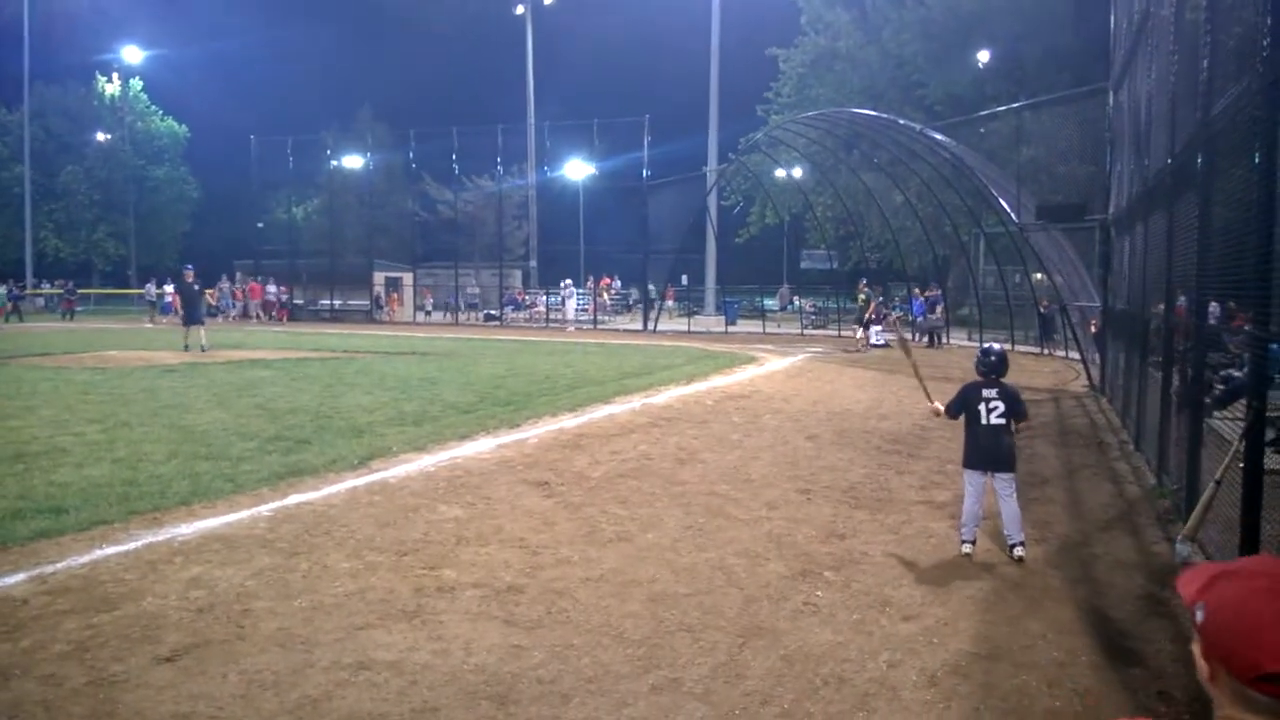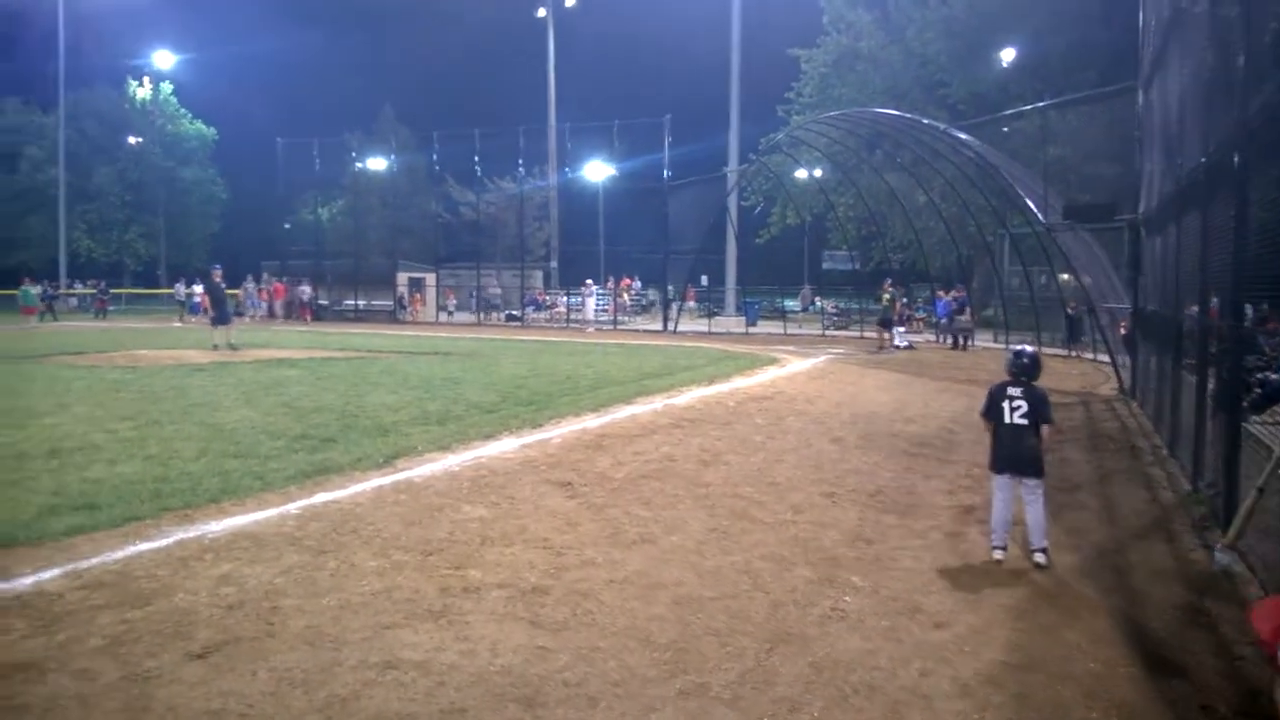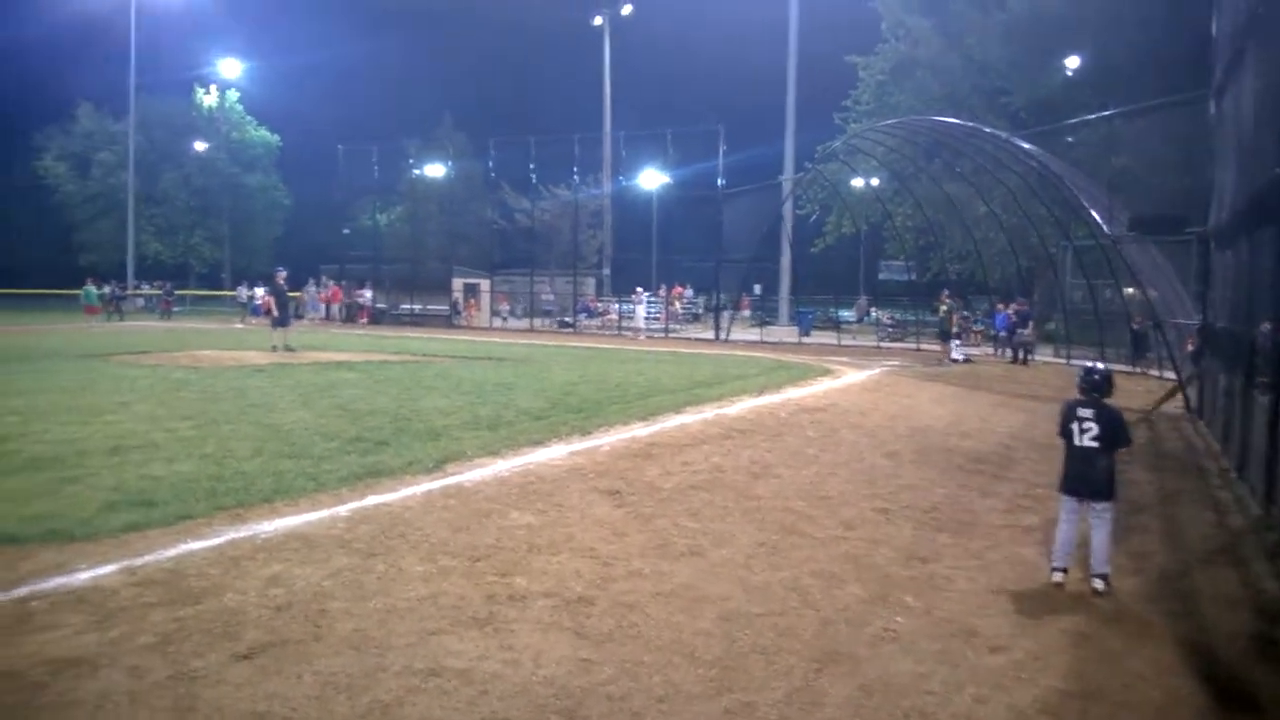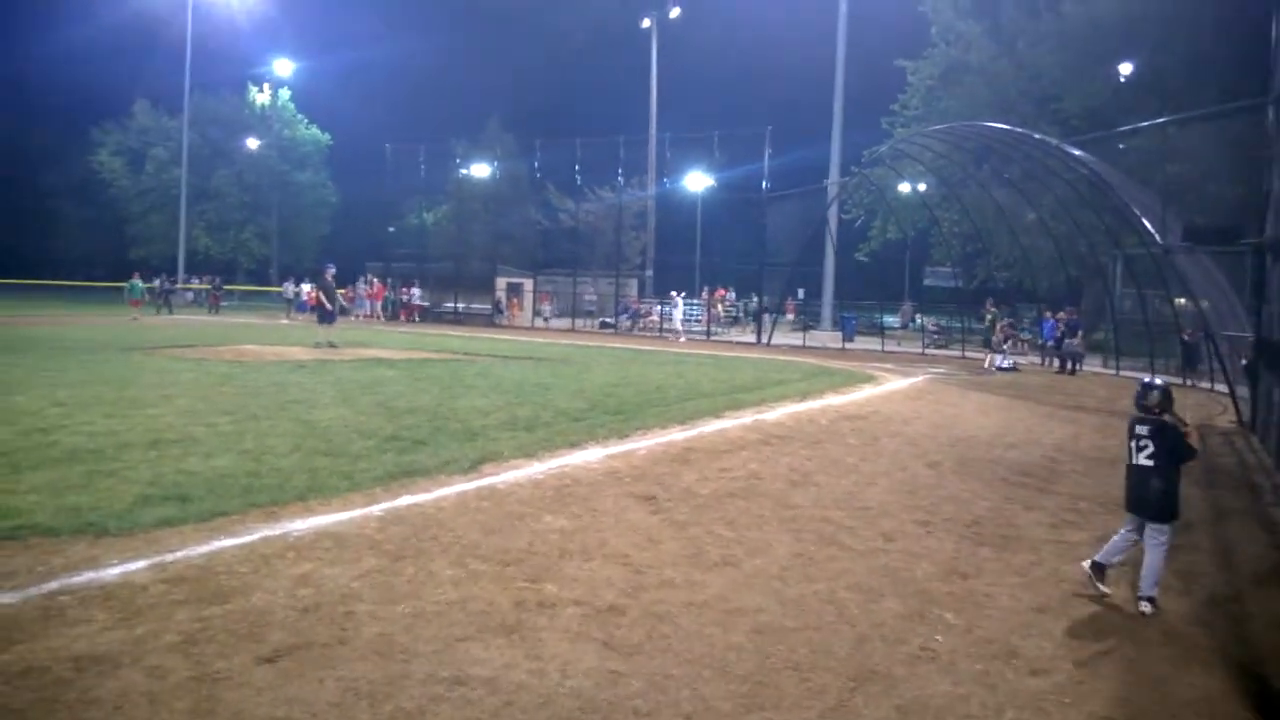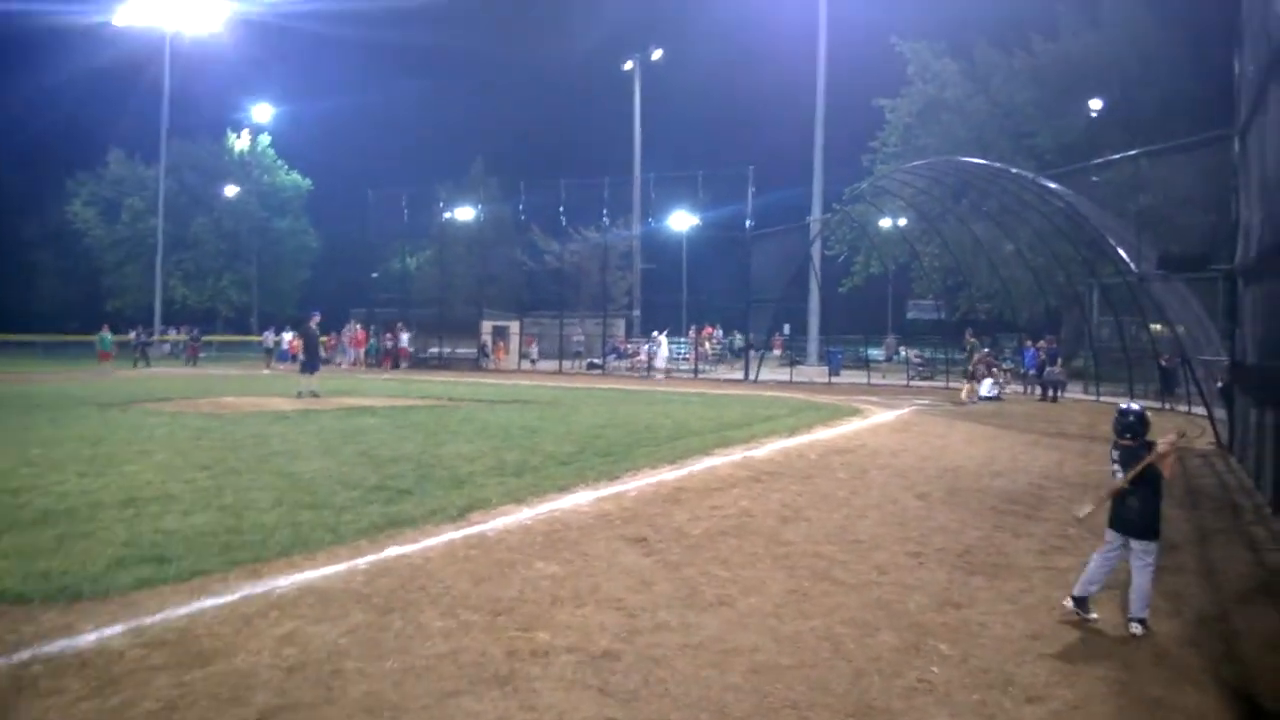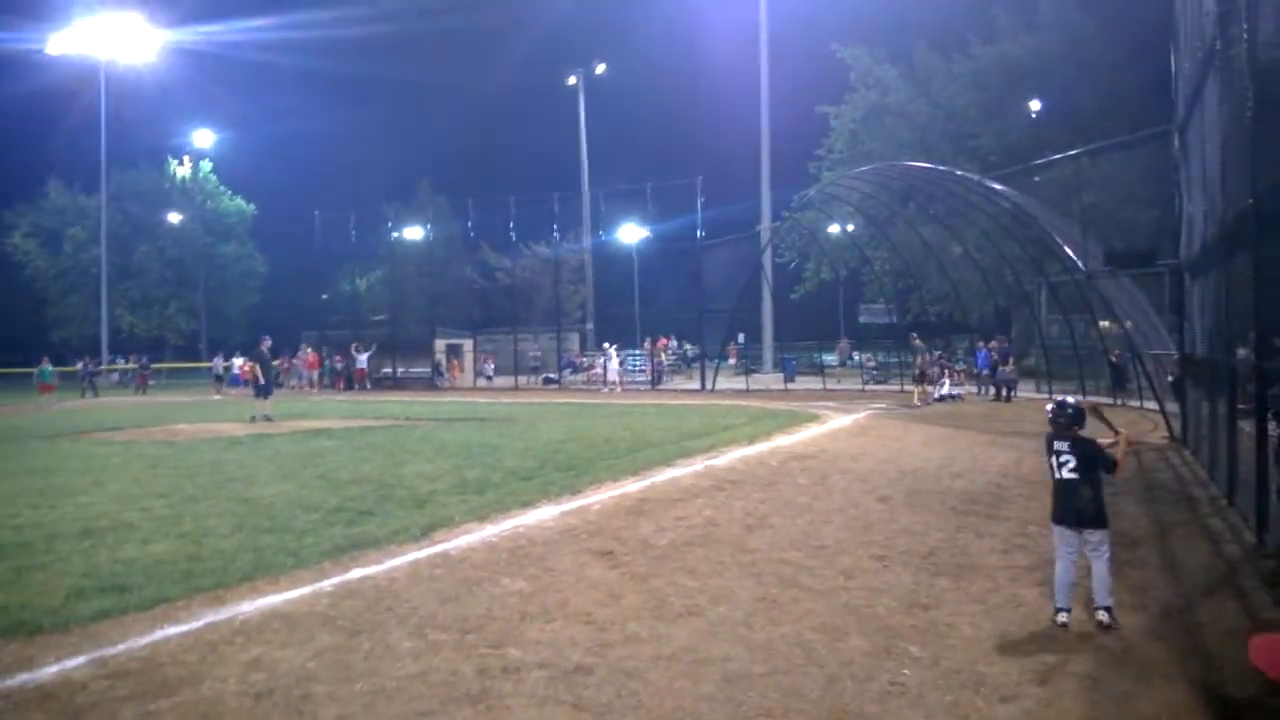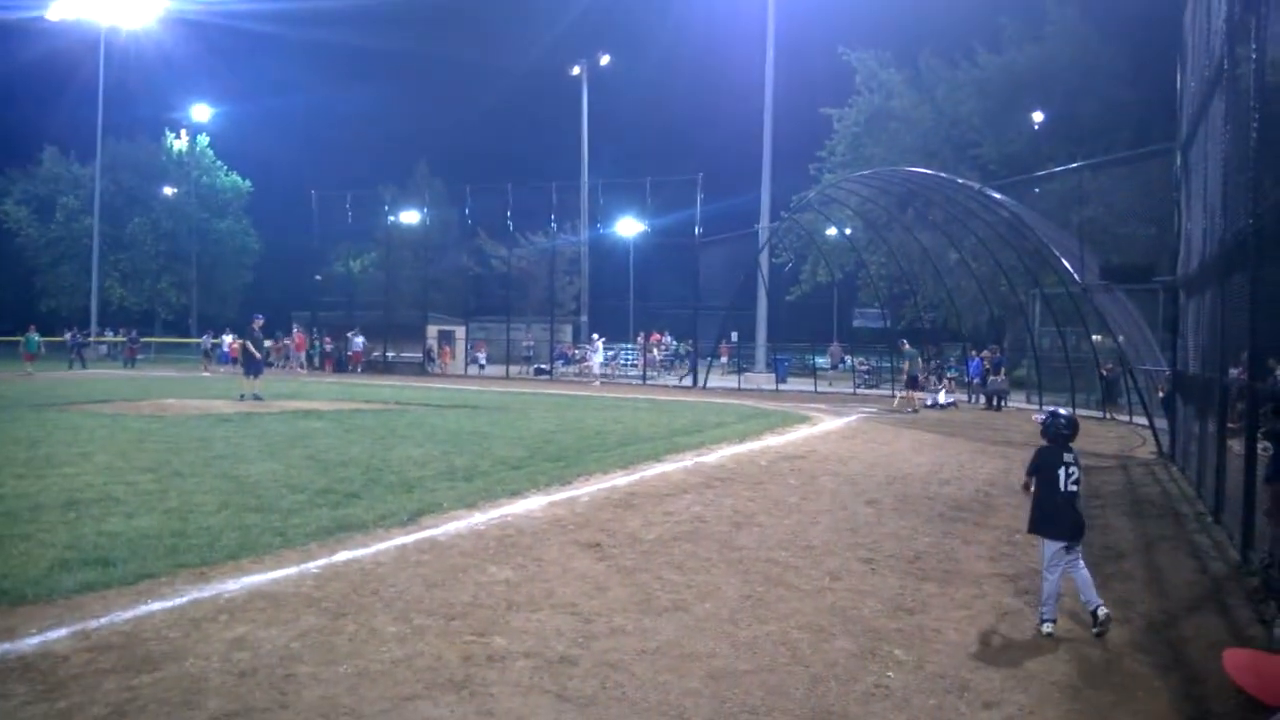
dt=0.4s
person 1, frame 1
left shoulder: (969, 390)
right shoulder: (1011, 392)
left elbow: (950, 413)
right elbow: (1022, 422)
left wrist: (938, 408)
left hip: (975, 455)
right hip: (1003, 455)
left knee: (972, 498)
right knee: (1008, 498)
left ankle: (968, 541)
right ankle: (1016, 544)
person 1, frame 2
left shoulder: (997, 390)
right shoulder: (1039, 395)
left elbow: (988, 420)
right elbow: (1045, 428)
right wrist: (1039, 447)
left hip: (1002, 455)
right hip: (1029, 457)
left knee: (1001, 501)
right knee: (1034, 503)
left ankle: (998, 547)
right ankle: (1039, 550)
person 1, frame 3
left shoulder: (1069, 408)
right shoulder: (1111, 414)
right elbow: (1122, 444)
left hip: (1073, 477)
right hip: (1101, 479)
left knee: (1066, 522)
right knee: (1101, 526)
left ankle: (1058, 570)
right ankle: (1099, 576)
person 1, frame 4
left shoulder: (1134, 424)
right shoulder: (1168, 430)
right elbow: (1190, 454)
left wrist: (1180, 431)
right wrist: (1190, 434)
left hip: (1136, 494)
right hip: (1160, 498)
left knee: (1130, 533)
right knee: (1156, 547)
left ankle: (1097, 564)
right ankle: (1146, 598)
person 1, frame 5
left shoulder: (1119, 446)
right shoulder: (1135, 455)
left elbow: (1154, 447)
right elbow: (1161, 478)
left wrist: (1164, 445)
right wrist: (1169, 454)
left hip: (1119, 517)
right hip: (1143, 521)
left knee: (1105, 557)
right knee: (1143, 569)
left ankle: (1078, 598)
right ankle: (1137, 620)
person 1, frame 6
left shoulder: (1051, 440)
right shoulder: (1087, 445)
right elbow: (1114, 467)
left wrist: (1109, 442)
right wrist: (1121, 443)
left hip: (1063, 512)
right hip: (1092, 513)
left knee: (1064, 560)
right knee: (1099, 559)
left ankle: (1062, 610)
right ankle: (1103, 610)
person 1, frame 7
left shoulder: (1044, 453)
right shoulder: (1073, 456)
left elbow: (1029, 477)
left wrist: (1028, 487)
right wrist: (1039, 488)
left hip: (1052, 524)
right hip: (1074, 523)
left knee: (1051, 573)
right knee: (1077, 566)
left ankle: (1048, 621)
right ankle: (1098, 609)
